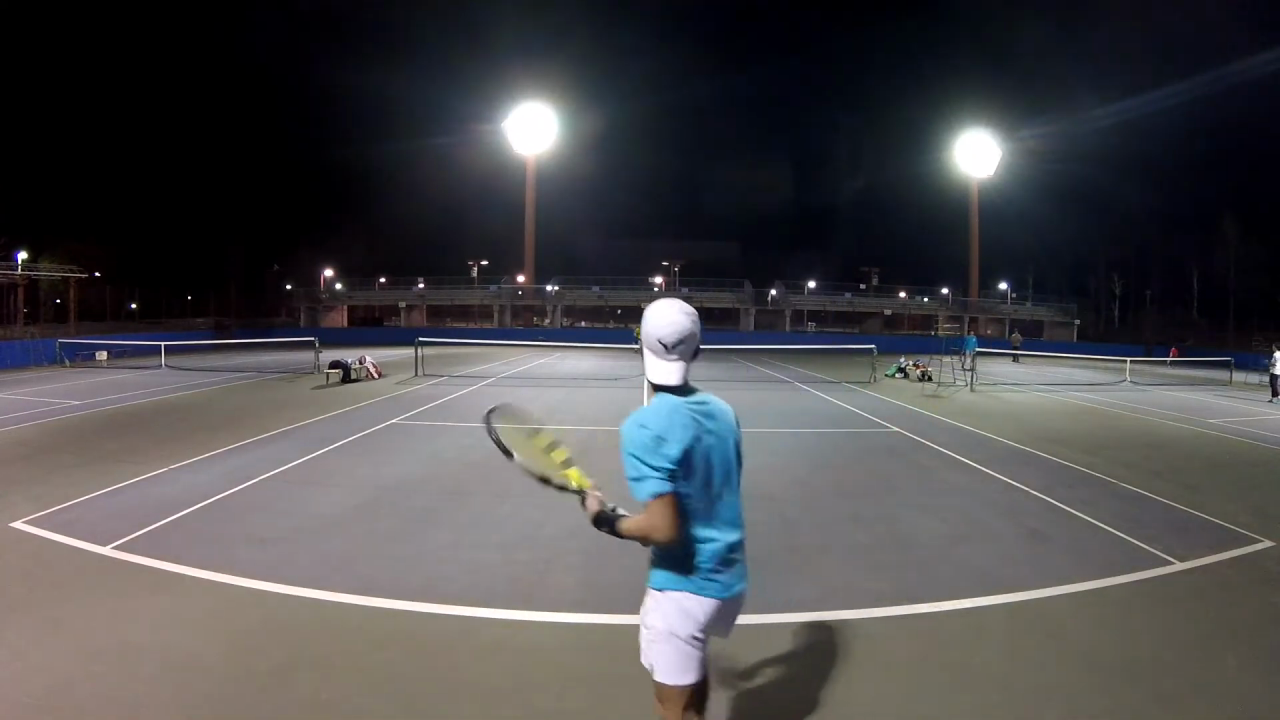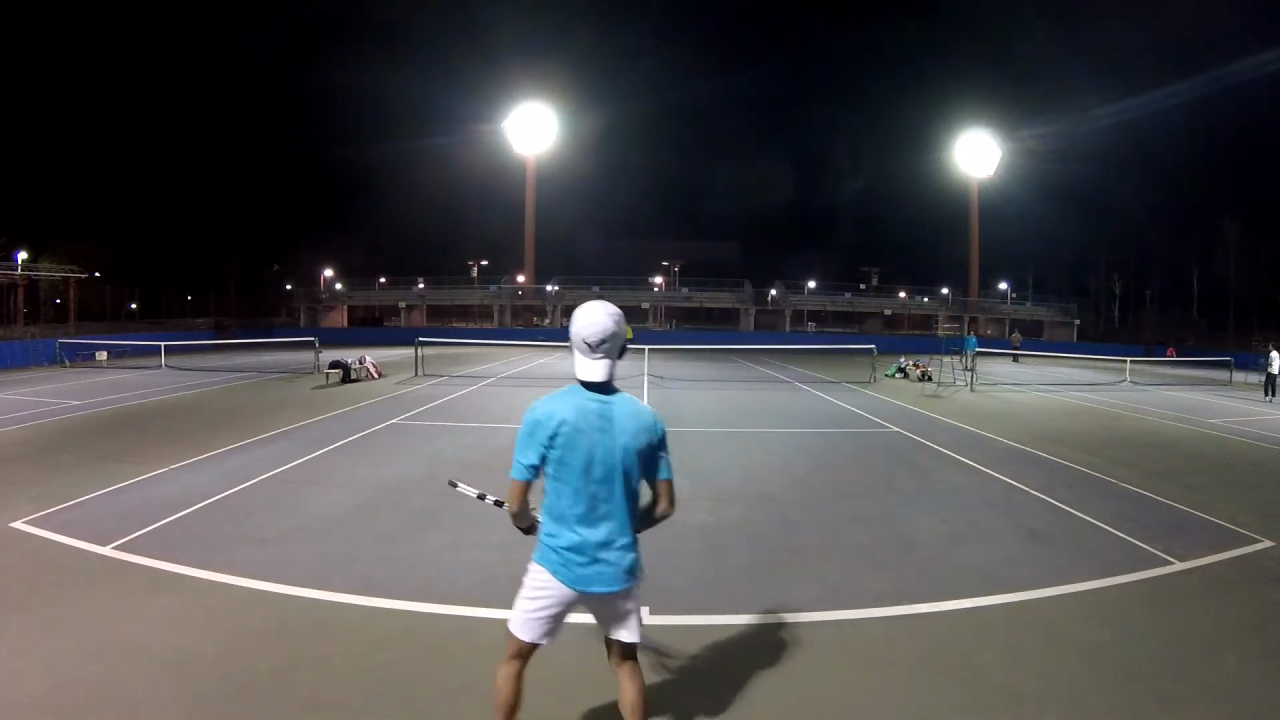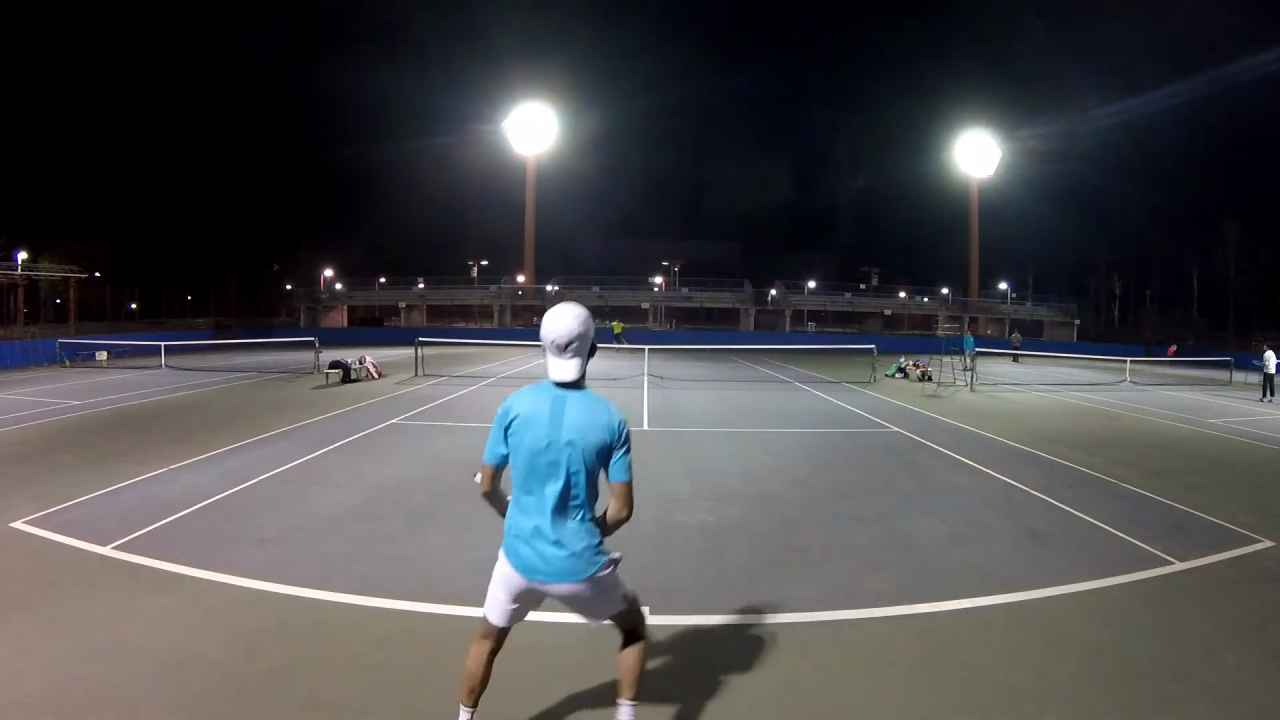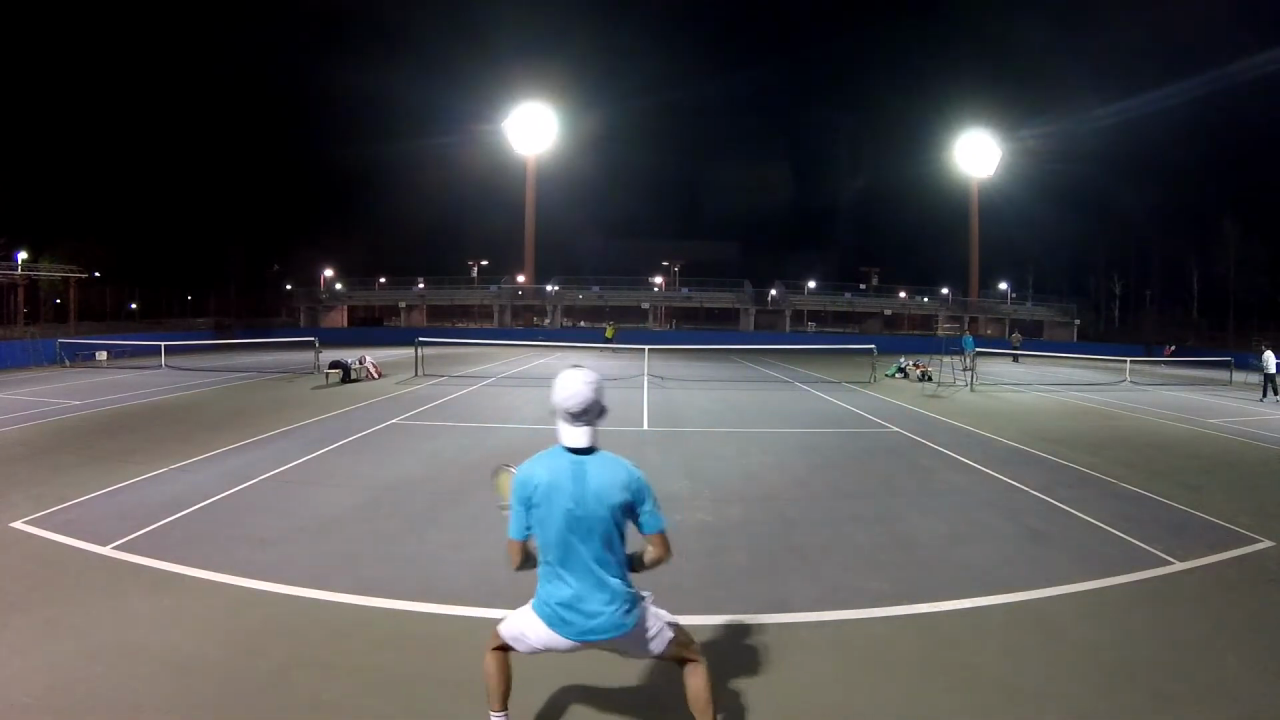
dt=0.4s
person 1, frame 1
left shoulder: (644, 426)
right shoulder: (721, 412)
left elbow: (662, 529)
left wrist: (603, 518)
left hip: (684, 586)
right hip: (730, 578)
right knee: (691, 662)
person 1, frame 2
left shoulder: (544, 414)
right shoulder: (646, 418)
left elbow: (517, 507)
right elbow: (664, 507)
left wrist: (528, 524)
left hip: (558, 567)
right hip: (619, 570)
left knee: (513, 659)
right knee: (624, 661)
person 1, frame 3
left shoulder: (514, 406)
right shoulder: (609, 419)
left elbow: (487, 487)
right elbow: (621, 510)
left hip: (521, 556)
right hip: (580, 565)
left knee: (488, 640)
right knee: (634, 630)
person 1, frame 4
left shoulder: (529, 474)
right shoulder: (628, 476)
left elbow: (517, 559)
right elbow: (659, 553)
left hip: (556, 615)
right hip: (617, 616)
left knee: (498, 643)
right knee: (693, 658)
